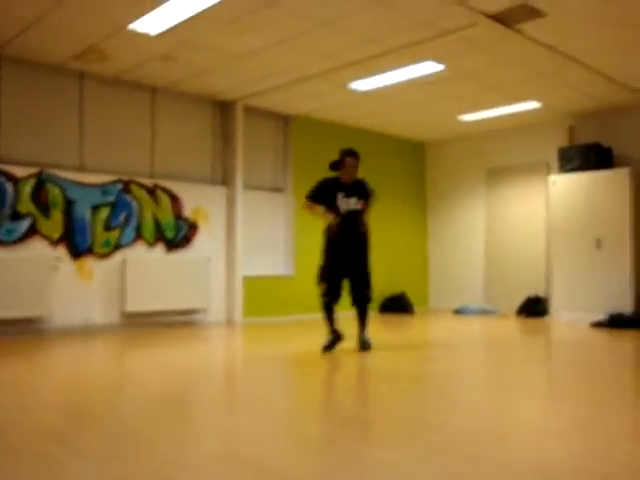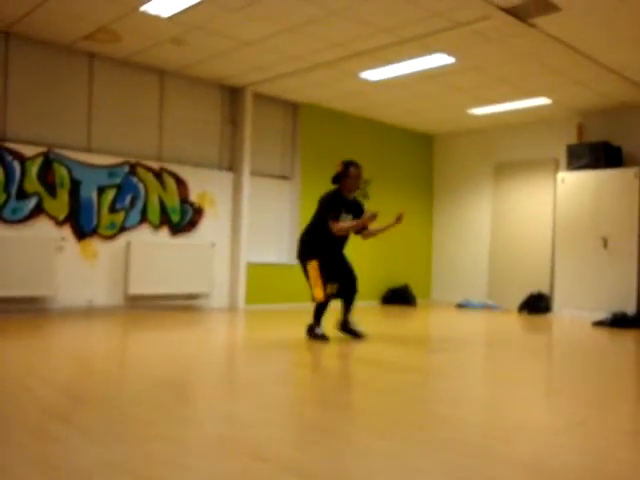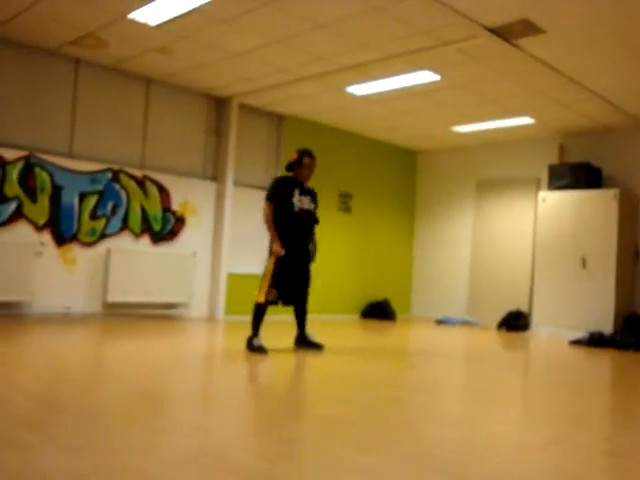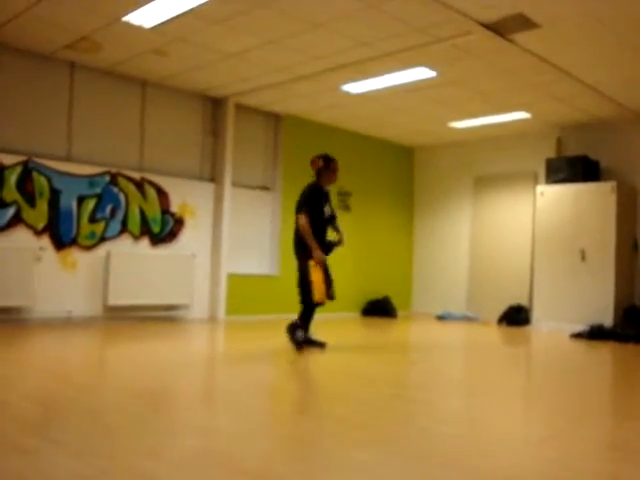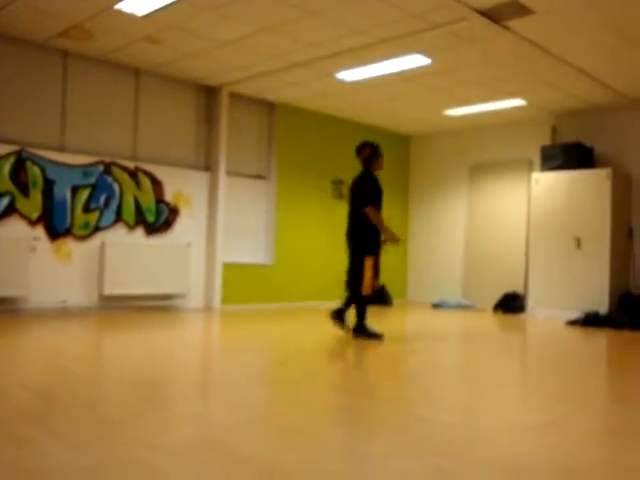
dt=0.7s
person 1, frame 1
left shoulder: (361, 186)
right shoulder: (327, 185)
right elbow: (308, 203)
left wrist: (364, 217)
right wrist: (325, 214)
left hip: (358, 249)
right hip: (335, 248)
left knee: (362, 292)
right knee: (327, 291)
left ankle: (363, 334)
right ankle: (332, 332)
person 1, frame 2
left shoulder: (356, 205)
right shoulder: (330, 200)
left elbow: (362, 232)
right elbow: (335, 227)
left wrist: (390, 225)
right wrist: (360, 222)
left hip: (334, 251)
right hip: (312, 250)
left knee: (349, 282)
right knee: (327, 288)
left ankle: (346, 321)
right ankle: (315, 326)
person 1, frame 3
left shoulder: (311, 193)
right shoulder: (281, 184)
right elbow: (268, 211)
left wrist: (313, 247)
right wrist: (274, 241)
left hip: (301, 251)
right hip: (282, 249)
left knee: (300, 295)
right knee: (267, 292)
left ankle: (302, 336)
right ankle: (254, 337)
person 1, frame 4
left shoulder: (323, 193)
right shoulder: (311, 192)
left elbow: (328, 218)
right elbow: (303, 220)
left wrist: (339, 233)
right wrist: (315, 248)
left hip: (312, 249)
right hip: (309, 250)
left knee: (312, 291)
right knee: (320, 291)
left ankle: (302, 331)
right ankle: (298, 325)
person 1, frame 5
left shoulder: (360, 181)
right shoulder: (369, 181)
right elbow: (370, 210)
left wrist: (380, 233)
right wrist: (388, 233)
left hip: (357, 237)
right hip: (365, 239)
left knee: (361, 281)
right knee: (365, 282)
left ankle: (341, 311)
right ankle: (360, 326)
